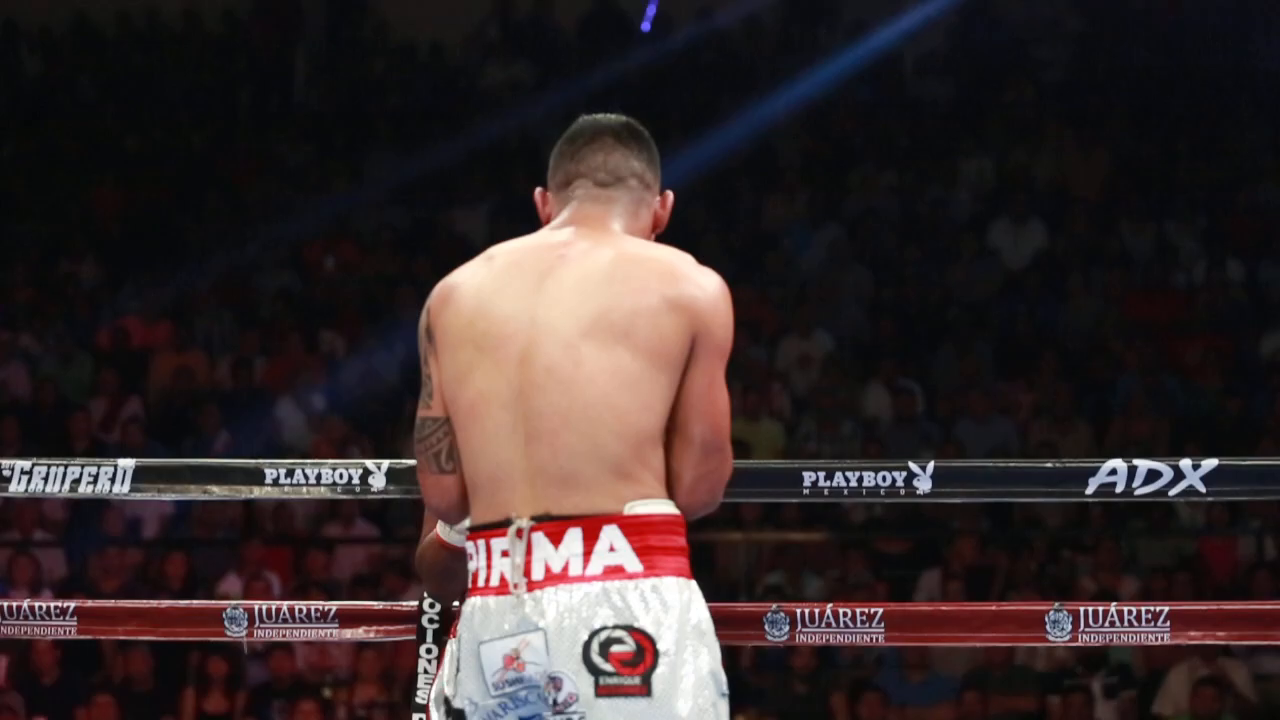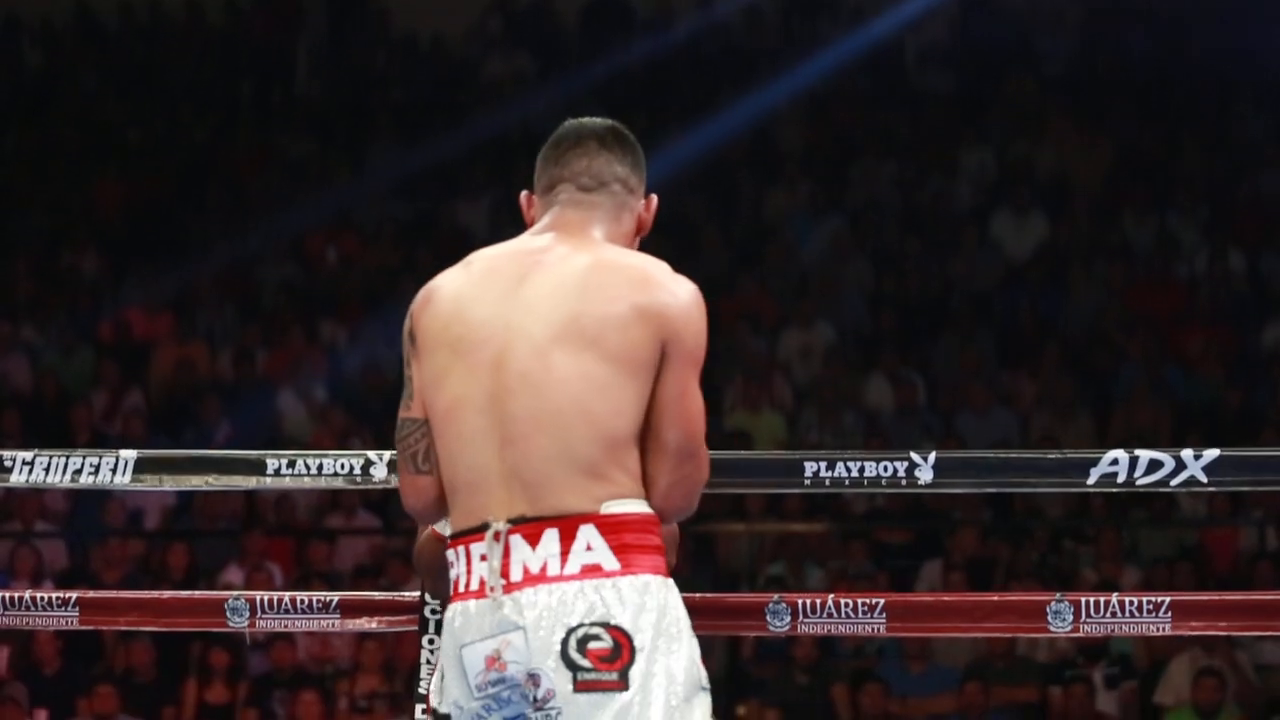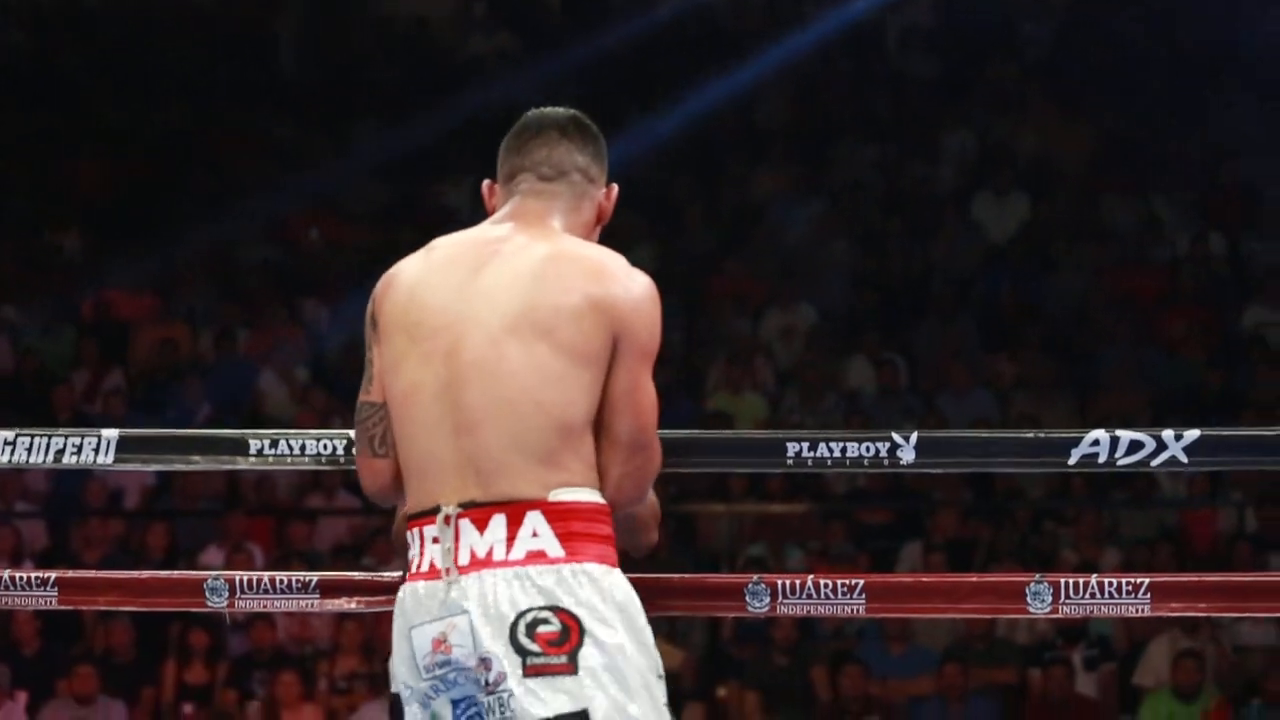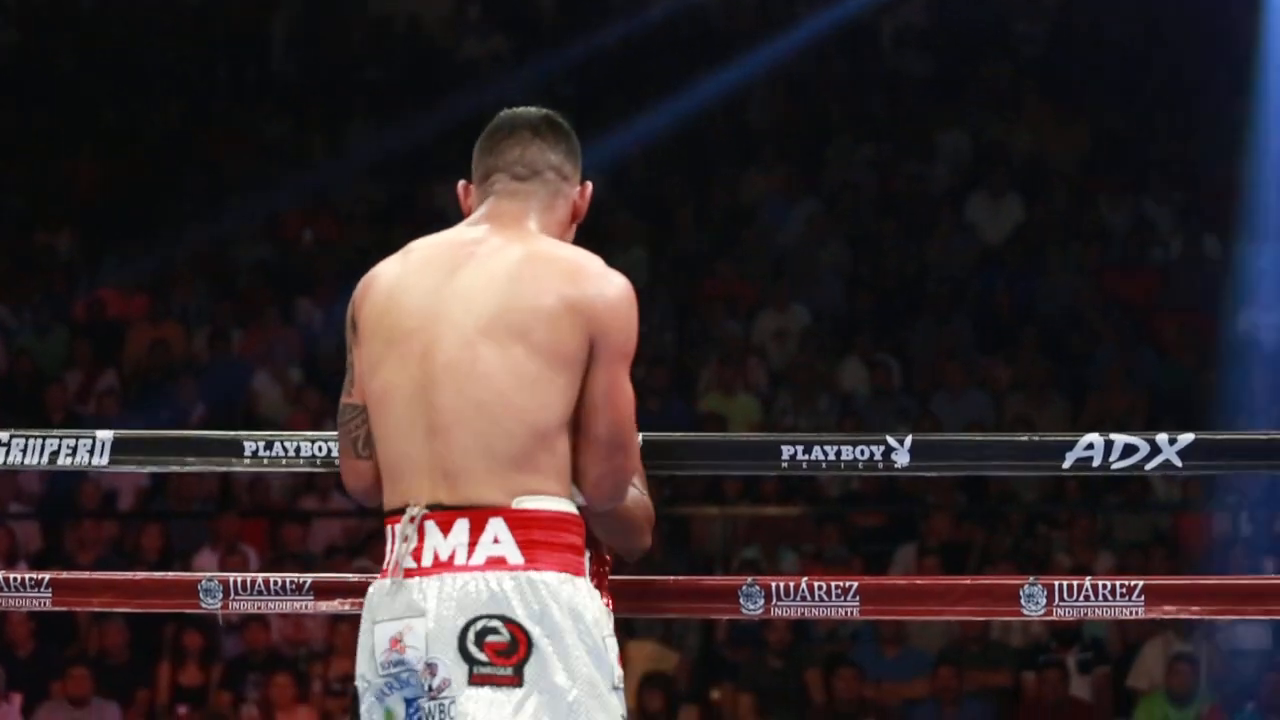
dt=0.1s
person 1, frame 1
left shoulder: (454, 295)
right shoulder: (689, 288)
left elbow: (443, 495)
right elbow: (699, 490)
left hip: (495, 621)
right hip: (629, 607)
person 1, frame 2
left shoulder: (437, 298)
right shoulder: (663, 295)
left elbow: (421, 496)
right elbow: (675, 493)
left hip: (477, 621)
right hip: (608, 604)
person 1, frame 3
left shoulder: (399, 284)
right shoulder: (618, 287)
left elbow: (378, 476)
right elbow: (626, 488)
left hip: (430, 602)
right hip: (555, 593)
person 1, frame 4
left shoulder: (379, 286)
right shoulder: (594, 288)
left elbow: (362, 476)
right elbow: (606, 487)
left hip: (399, 605)
right hip: (524, 598)
